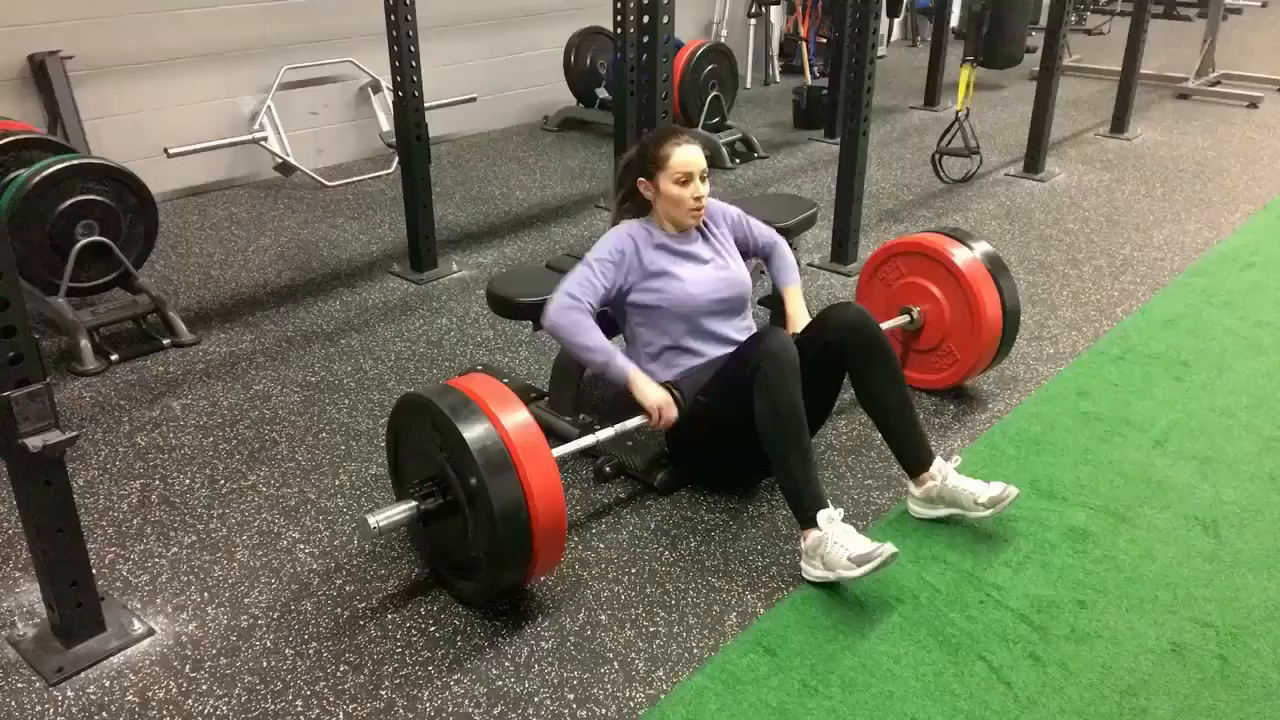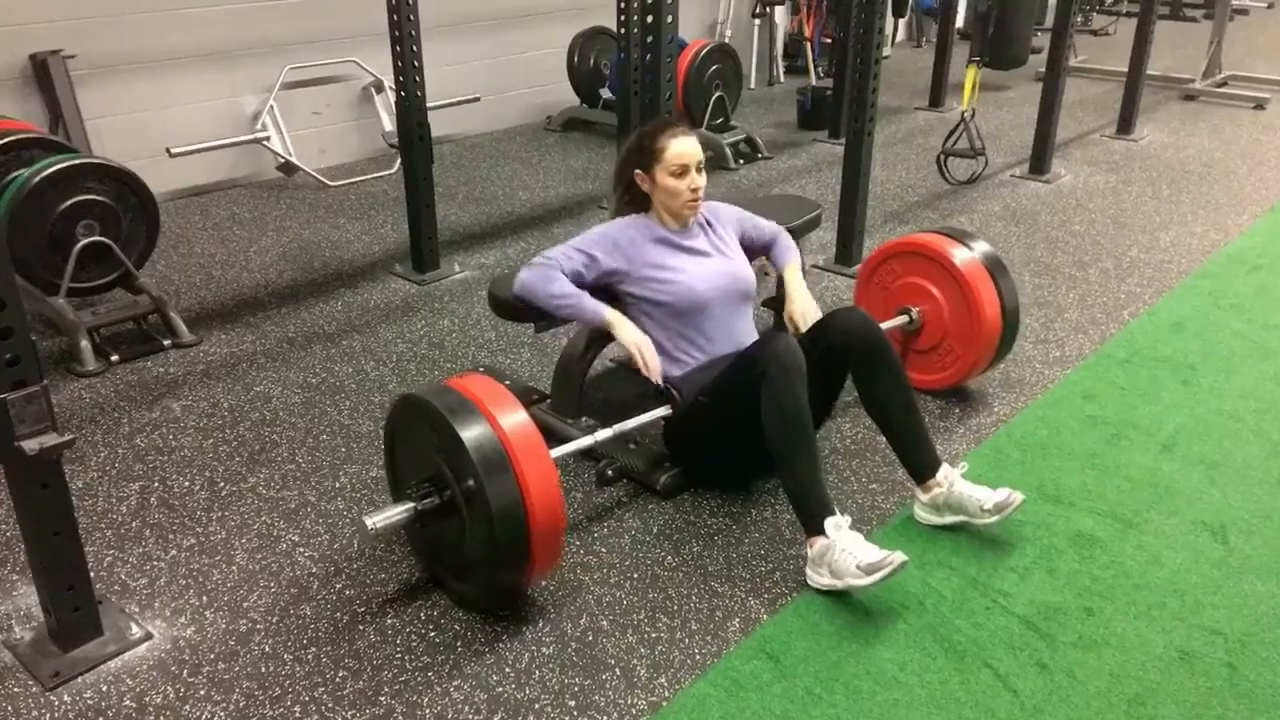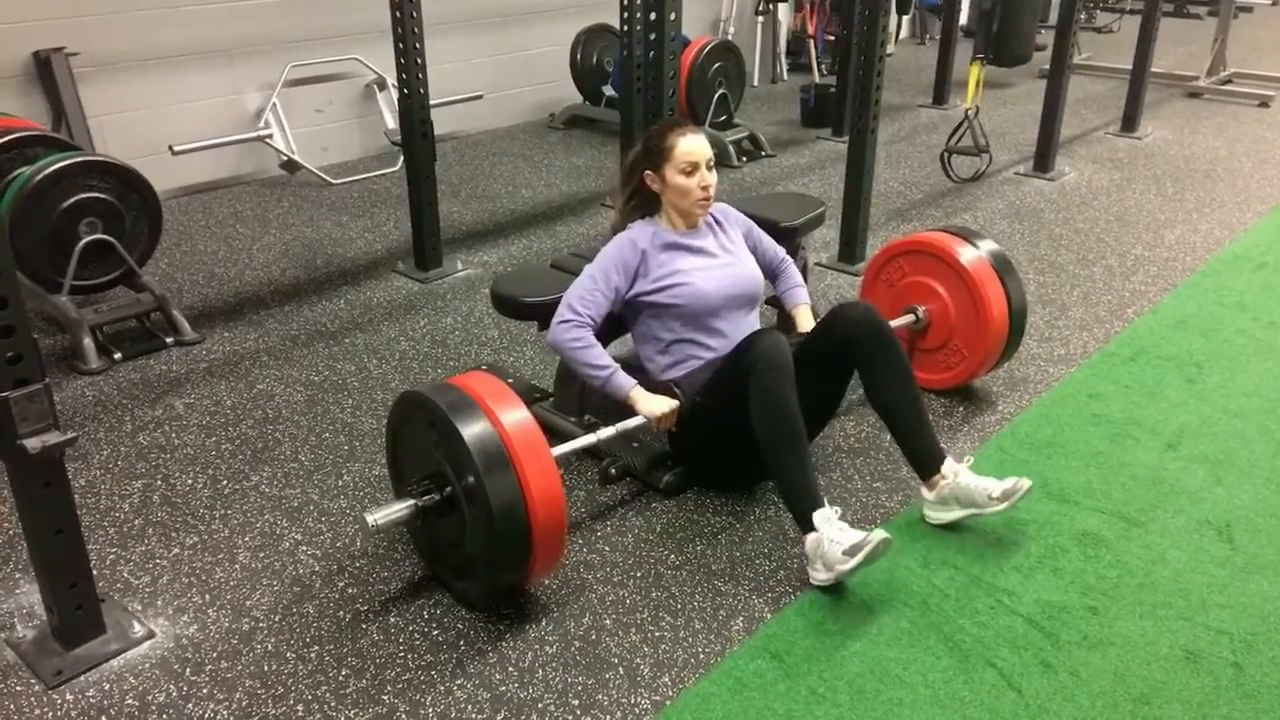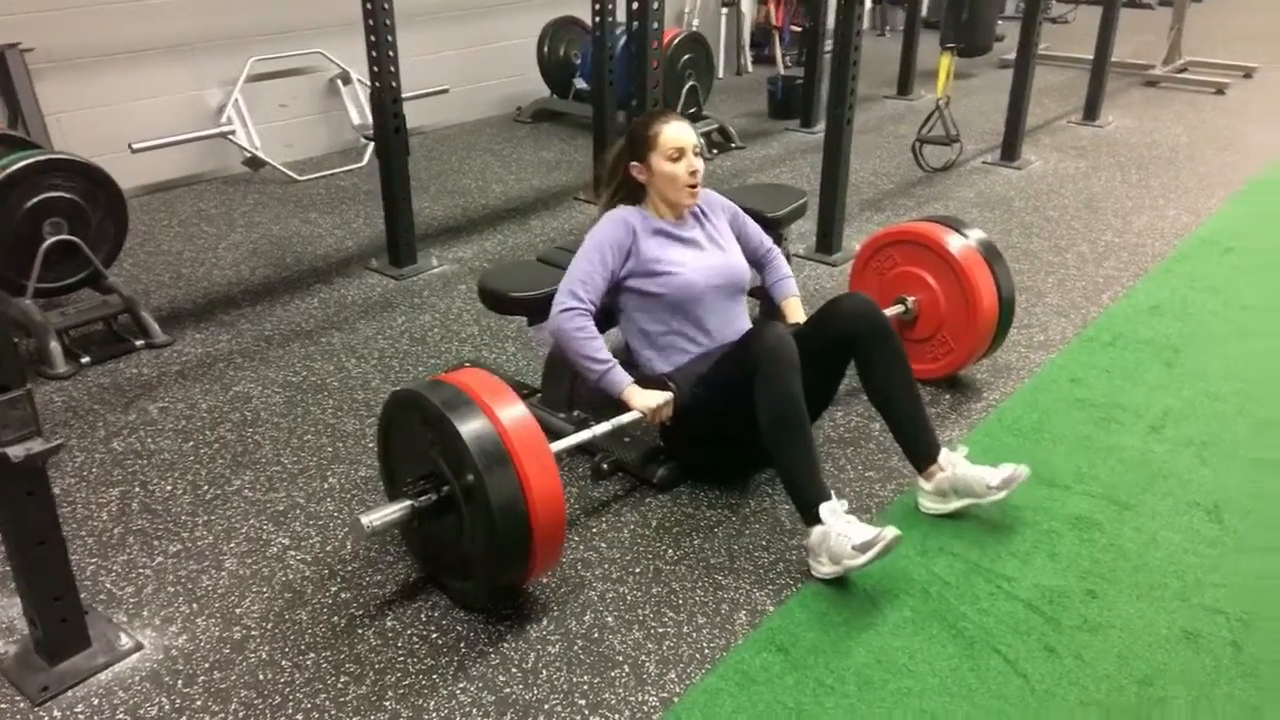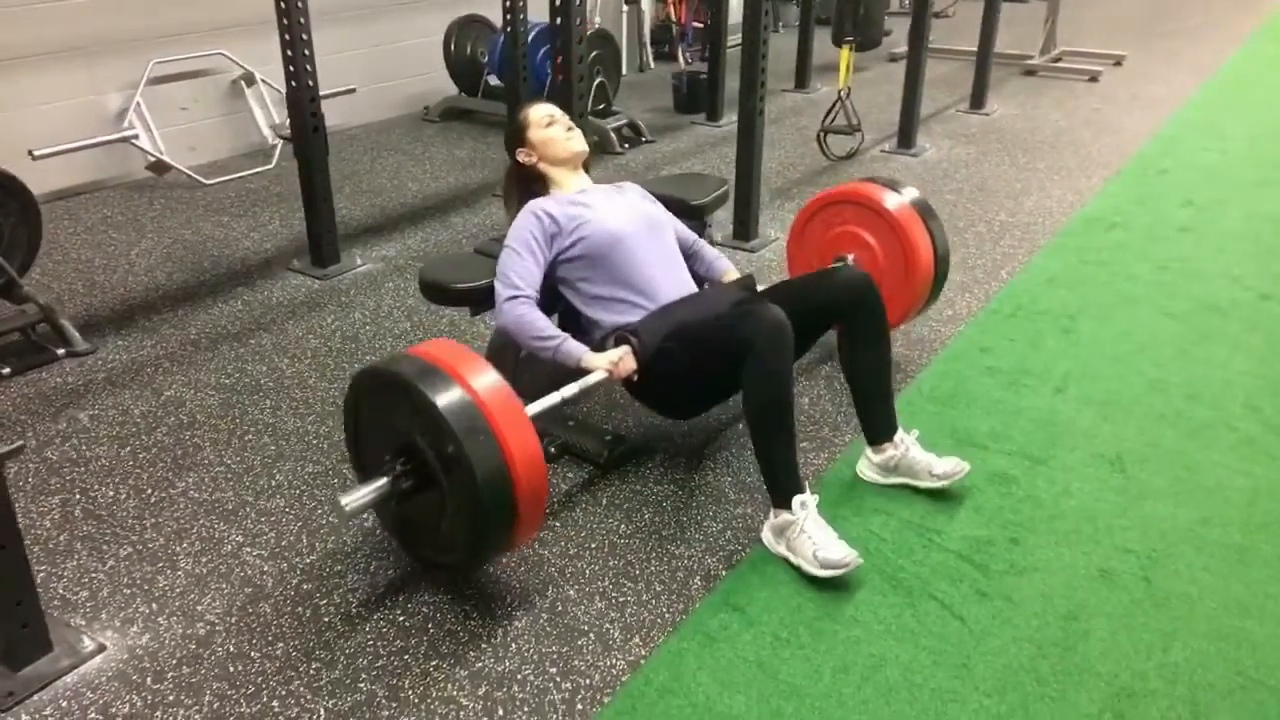
dt=1s
person 1, frame 1
left shoulder: (718, 219)
right shoulder: (628, 244)
left elbow: (775, 246)
right elbow: (562, 315)
left wrist: (797, 311)
right wrist: (636, 379)
left hip: (768, 402)
right hip: (700, 420)
left knee: (847, 320)
right knee: (771, 347)
left ankle: (929, 480)
right ankle: (818, 537)
person 1, frame 2
left shoulder: (717, 218)
right shoulder: (623, 238)
left elbow: (776, 237)
right elbow: (533, 280)
left wrist: (797, 289)
right wrist: (615, 320)
left hip: (763, 402)
right hip: (698, 420)
left knee: (851, 326)
right knee: (778, 348)
left ankle: (936, 486)
right ankle: (825, 544)
person 1, frame 3
left shoulder: (725, 219)
right shoulder: (634, 247)
left elbow: (781, 265)
right elbow: (567, 328)
left wrist: (808, 327)
right wrist: (637, 395)
left hip: (767, 397)
right hip: (705, 421)
left knee: (855, 320)
right knee: (766, 345)
left ankle: (941, 480)
right ankle: (819, 535)
person 1, frame 4
left shoulder: (711, 207)
right shoulder: (622, 226)
left elbow: (768, 255)
right elbow: (567, 317)
left wrist: (801, 324)
right wrist: (630, 391)
left hip: (761, 392)
right hip: (693, 411)
left knee: (854, 311)
right knee: (770, 339)
left ankle: (938, 473)
right ankle: (825, 529)
person 1, frame 5
left shoulder: (626, 192)
right shoulder: (539, 217)
left elbow: (689, 242)
right elbow: (513, 307)
left wrist: (736, 279)
right wrist: (591, 356)
left hip: (708, 315)
right hip: (656, 353)
left knee: (853, 285)
right knee: (769, 327)
left ankle: (886, 451)
right ankle: (789, 517)
